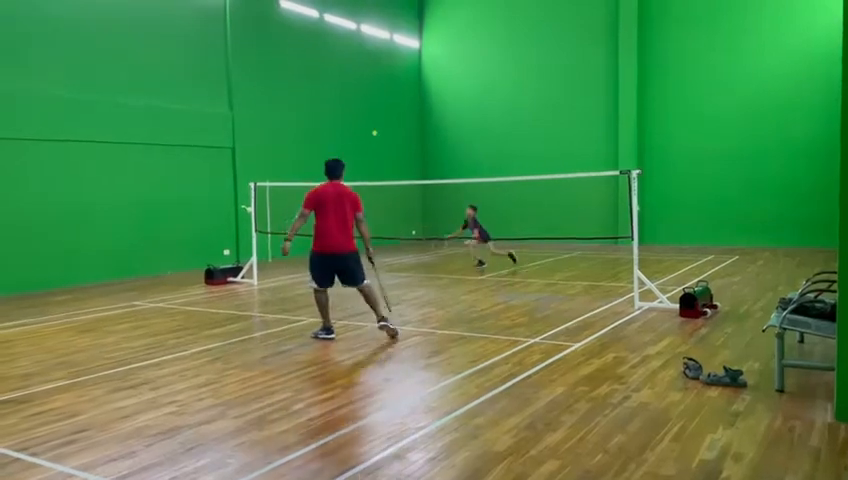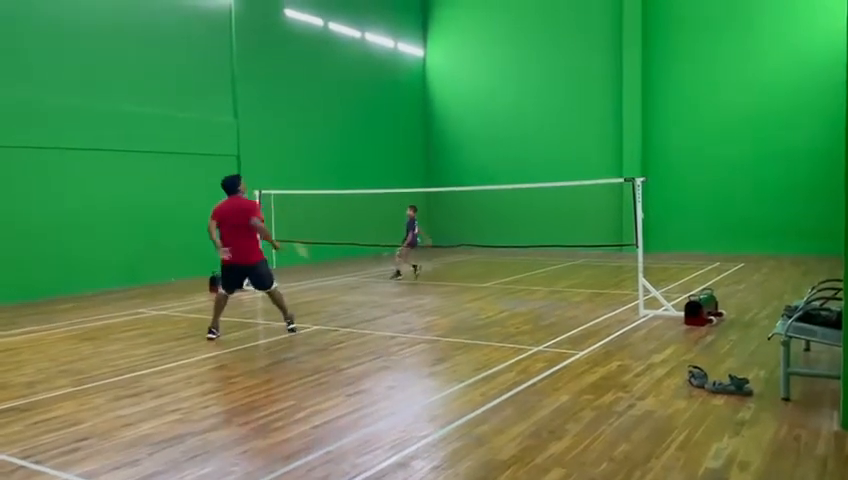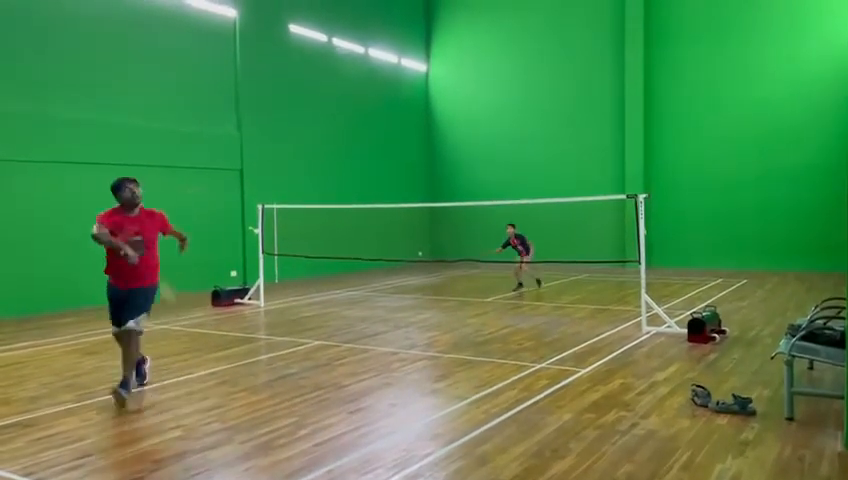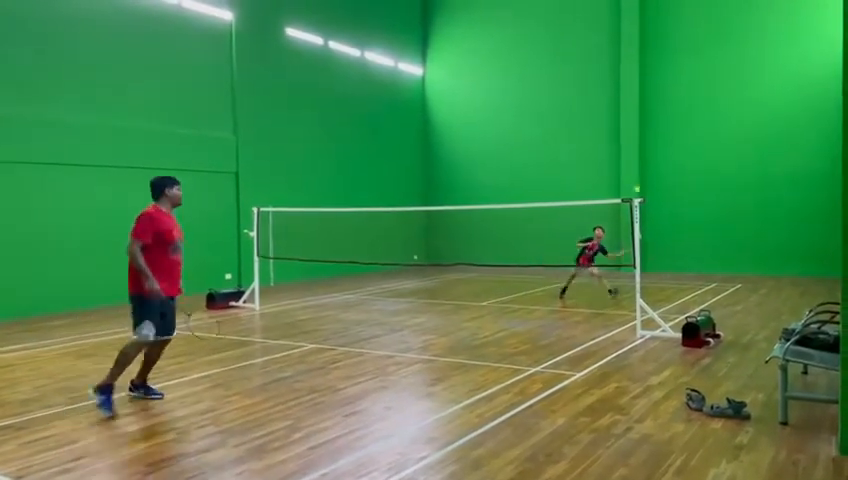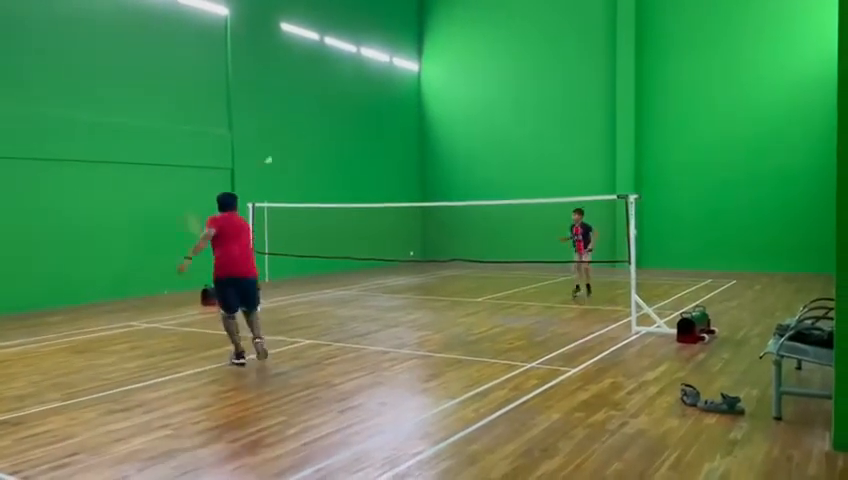
dt=1s
person 1, frame 1
left shoulder: (316, 193)
right shoulder: (352, 195)
left elbow: (302, 217)
right elbow: (361, 222)
left wrist: (288, 239)
right wrist: (369, 247)
left hip: (323, 250)
right hip: (348, 249)
left knee: (319, 288)
right knee: (363, 286)
left ankle: (327, 328)
right ankle: (383, 320)
person 1, frame 2
left shoulder: (219, 208)
right shoulder: (249, 204)
left elbow: (212, 229)
right elbow: (257, 225)
left wrist: (220, 247)
right wrist: (272, 242)
left hip: (230, 259)
right hip: (252, 257)
left knee: (224, 291)
right knee: (271, 288)
left ankle: (213, 328)
right ankle: (290, 320)
person 1, frame 3
left shoulder: (155, 217)
right shoulder: (108, 217)
left elbow: (170, 230)
right elbow: (97, 234)
left wrist: (183, 238)
right wrist: (121, 246)
left hip: (144, 285)
right hip: (118, 284)
left knee: (132, 330)
right knee: (122, 334)
left ankle: (126, 384)
right ankle: (140, 361)
person 1, frame 4
left shoulder: (168, 217)
right shoulder: (150, 216)
right elbow: (133, 250)
left wrist: (176, 282)
right wrist: (150, 279)
left hip: (166, 291)
right hip: (149, 292)
left knee: (163, 338)
right knee: (143, 340)
left ankle: (139, 384)
right ankle: (104, 388)
person 1, frame 5
left shoulder: (215, 220)
right shoulder: (244, 224)
left elbow: (205, 237)
left wrist: (188, 258)
left hip: (225, 273)
right hip: (249, 272)
left knee: (228, 313)
right knee: (251, 310)
left ankle: (240, 353)
right ankle: (259, 339)
